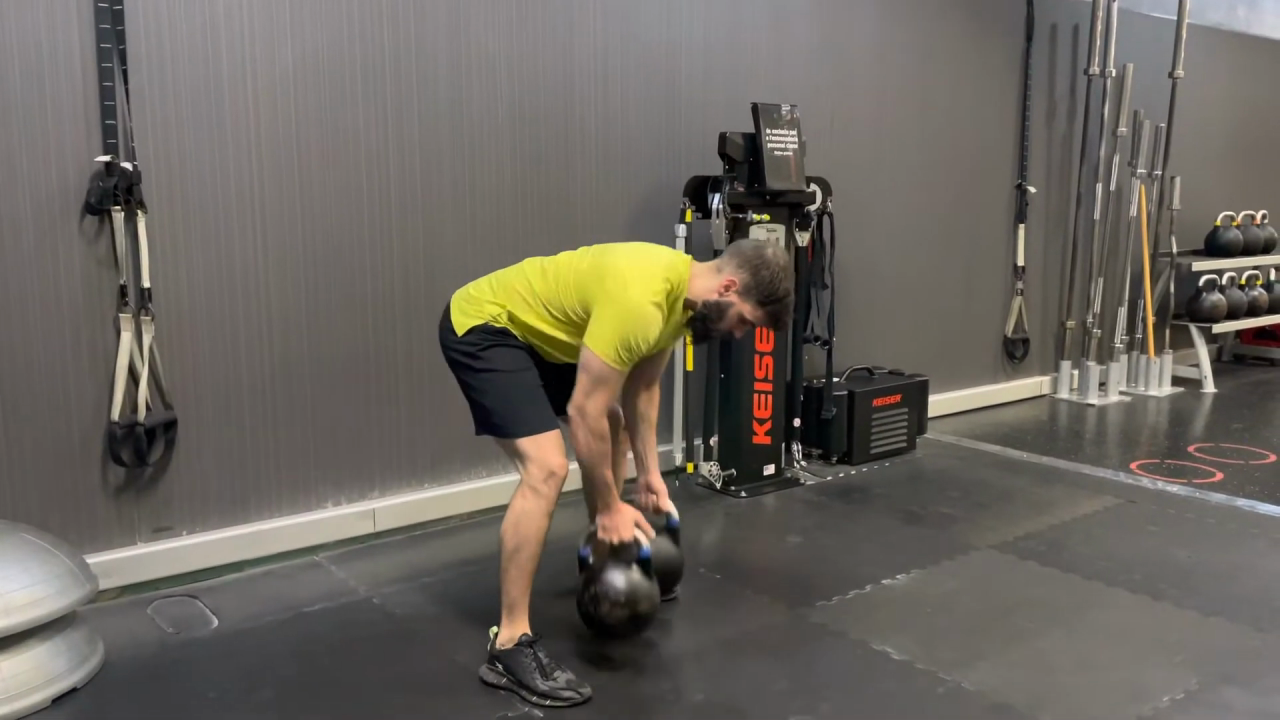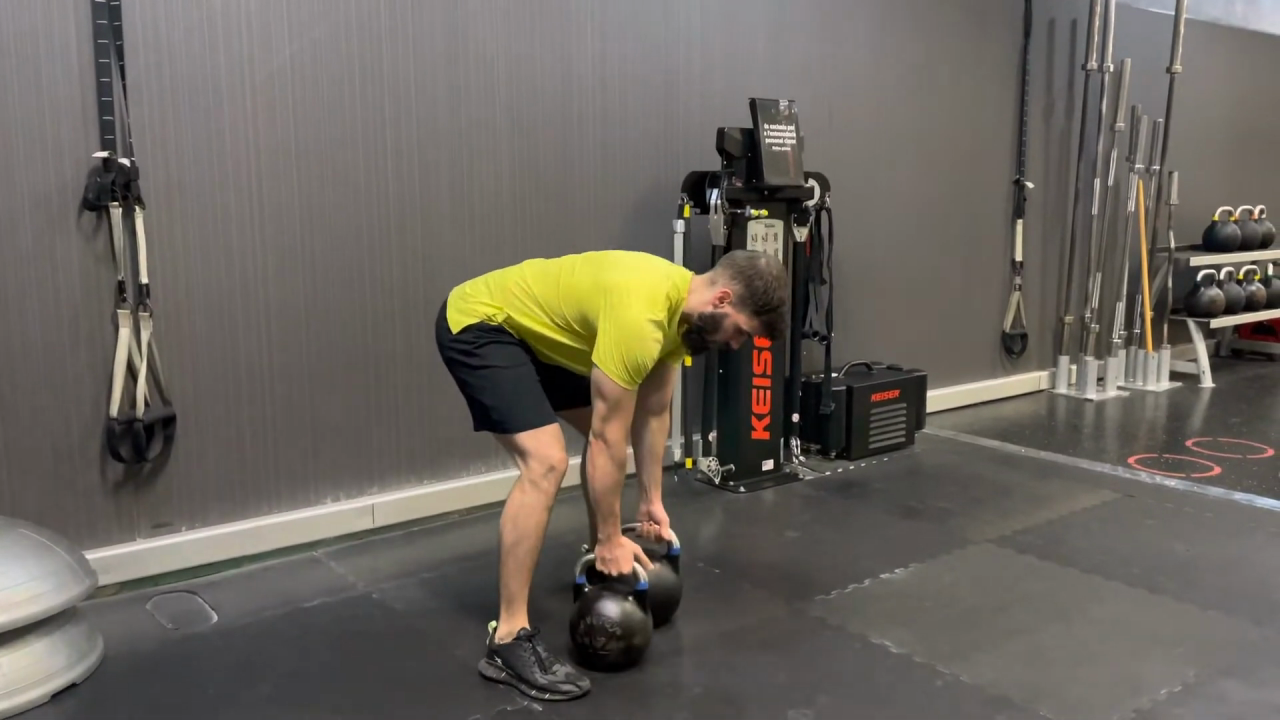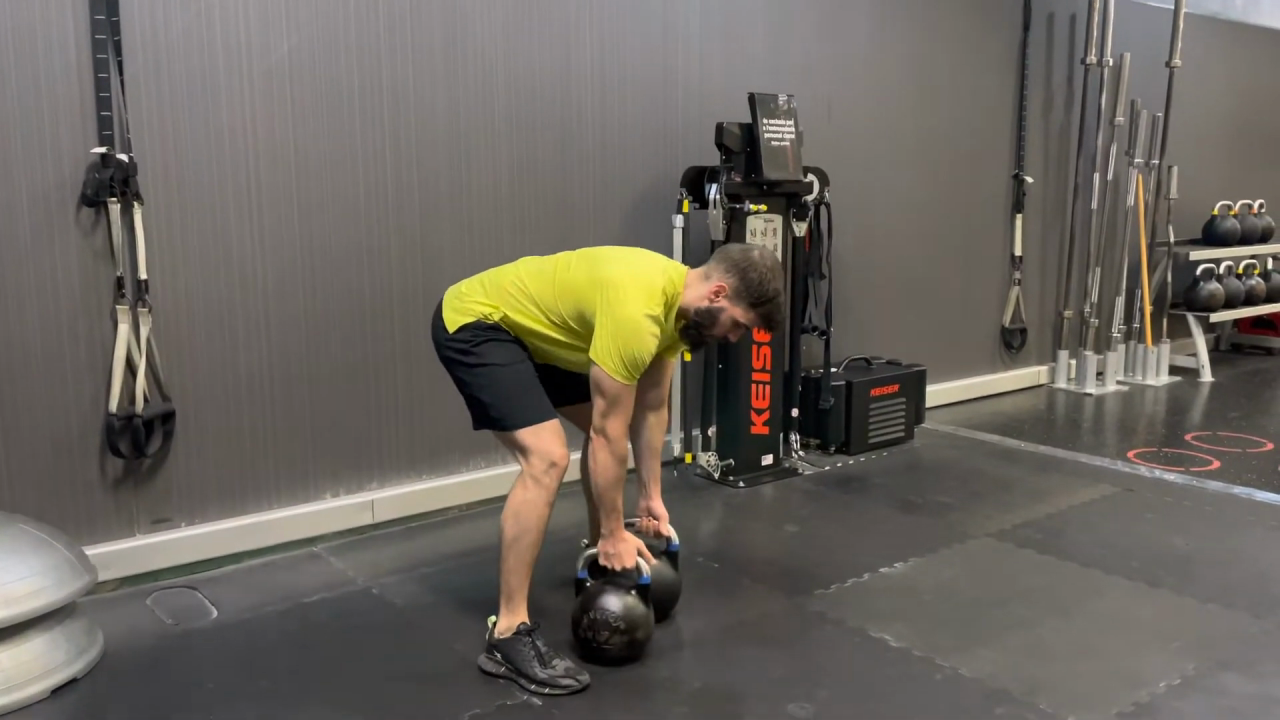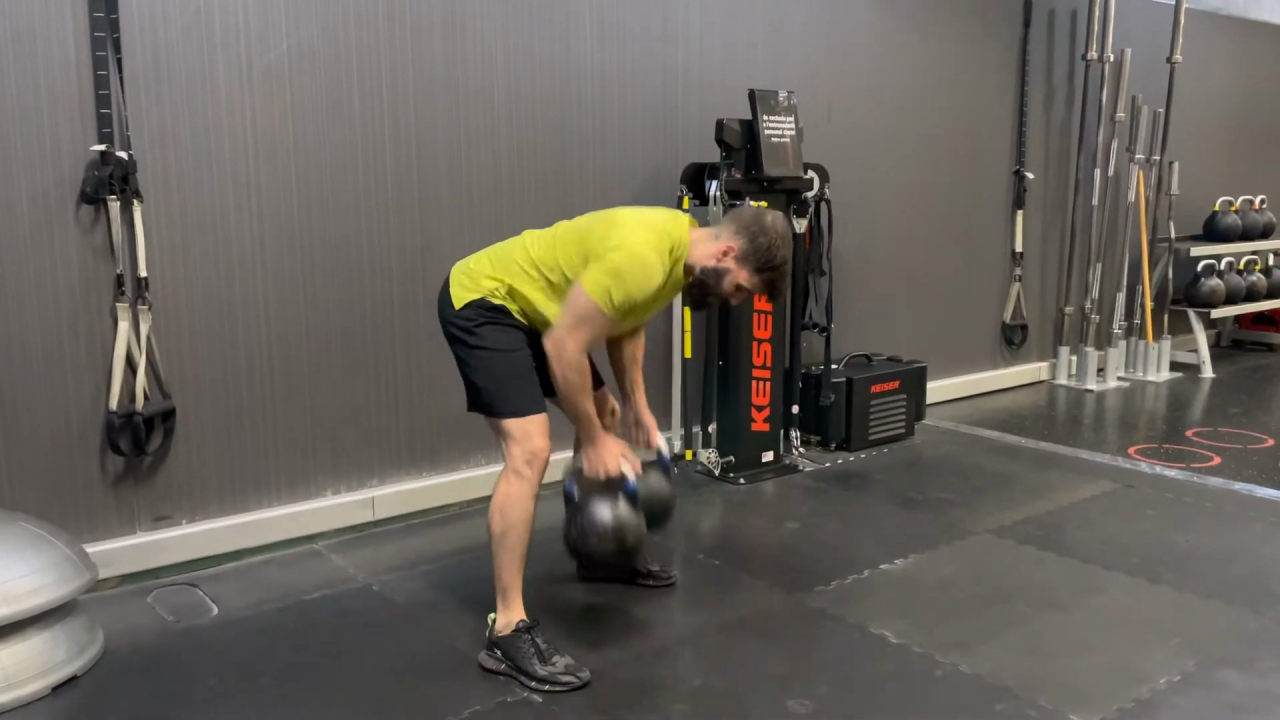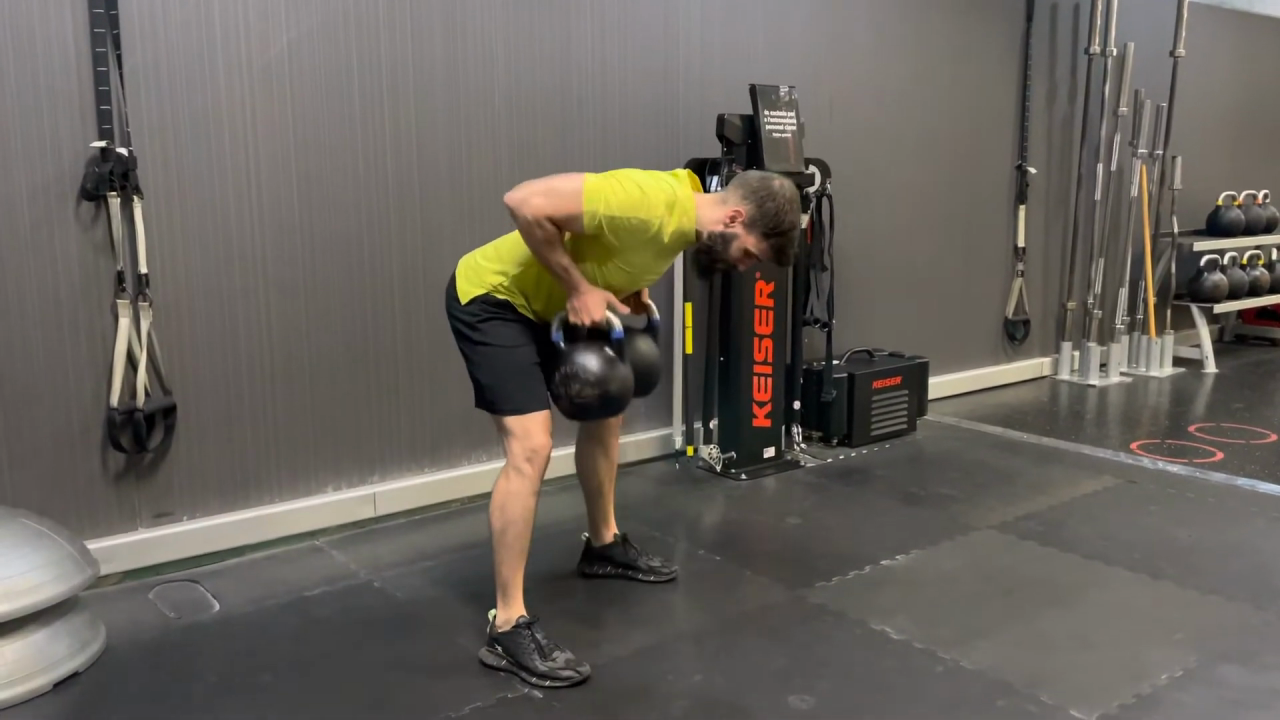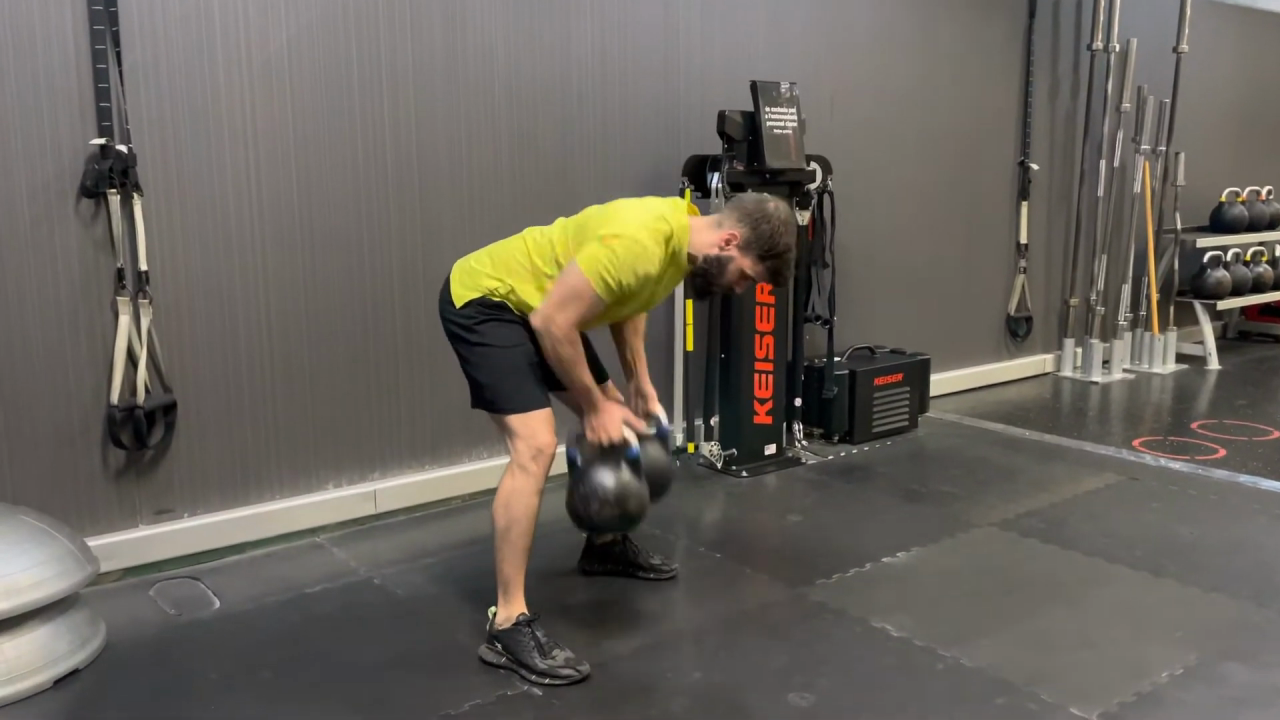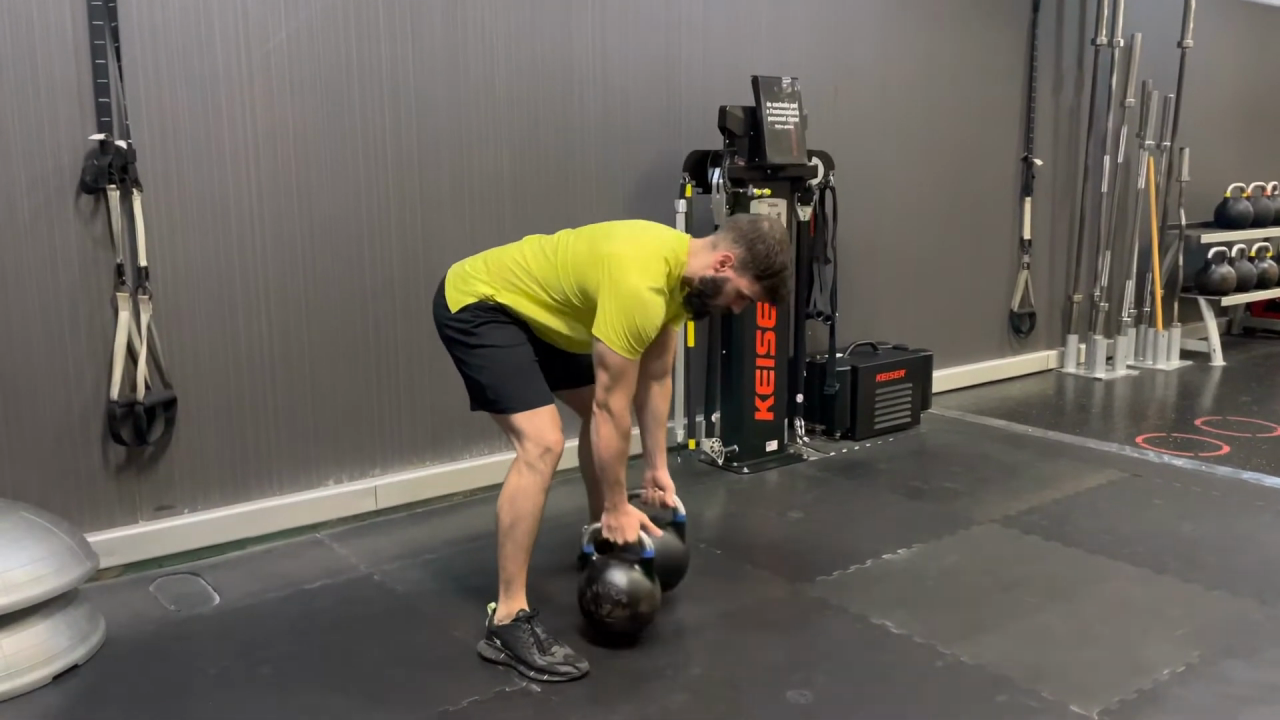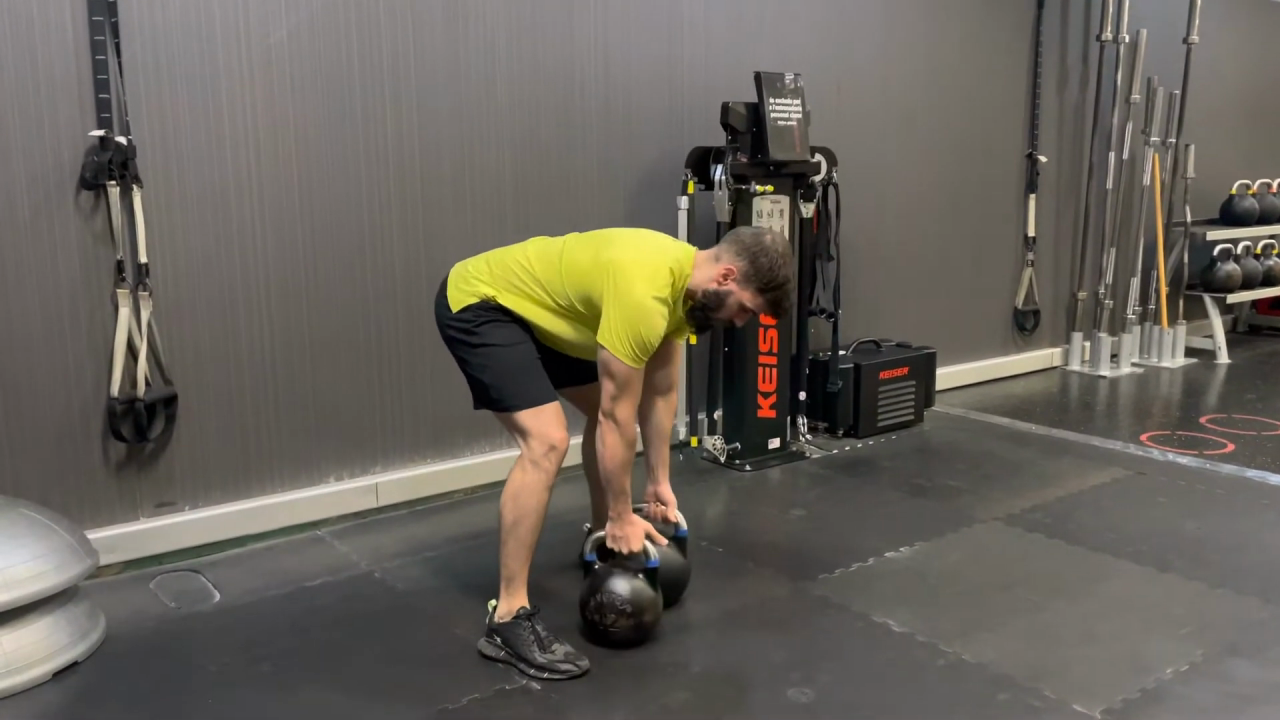
dt=0.3s
person 1, frame 1
left shoulder: (683, 289)
right shoulder: (639, 302)
left elbow: (644, 385)
right elbow: (584, 412)
left wrist: (649, 472)
right wrist: (608, 507)
left hip: (533, 327)
right hip: (482, 326)
left knee: (614, 434)
right knee: (546, 468)
right ankle: (509, 646)
person 1, frame 2
left shoulder: (680, 304)
right shoulder: (639, 318)
left elbow: (652, 413)
right elbow: (605, 440)
left wrist: (652, 501)
right wrist: (610, 538)
left hip: (529, 326)
right hip: (477, 324)
left knee: (607, 428)
right knee: (546, 463)
left ankle: (600, 561)
right ankle: (508, 640)
person 1, frame 3
left shoulder: (677, 301)
right shoulder: (636, 313)
left elbow: (651, 408)
right elbow: (609, 435)
left wrist: (652, 496)
right wrist: (614, 534)
left hip: (528, 323)
right hip: (474, 323)
left knee: (606, 421)
right knee: (547, 458)
left ankle: (600, 558)
right ankle: (508, 635)
person 1, frame 4
left shoulder: (681, 252)
right shoulder: (641, 256)
left elbow: (626, 323)
right elbow: (563, 347)
left wrist: (639, 411)
right wrist: (593, 442)
left hip: (530, 306)
right hip: (481, 302)
left knee: (607, 415)
right knee: (530, 451)
right ankle: (508, 631)
person 1, frame 5
left shoulder: (687, 210)
right shoulder: (647, 203)
right elbow: (525, 202)
left wrist: (631, 287)
right wrist: (577, 288)
left hip: (542, 300)
right hip: (491, 296)
left knee: (604, 411)
right knee: (531, 447)
left ankle: (603, 544)
right ankle: (508, 626)
person 1, frame 6
left shoulder: (684, 234)
right shoulder: (640, 243)
left elbow: (627, 301)
right elbow: (551, 322)
left wrist: (642, 386)
right wrist: (594, 410)
left hip: (534, 306)
right hip: (484, 298)
left knee: (611, 408)
right knee: (536, 446)
left ankle: (604, 544)
right ankle: (508, 625)
person 1, frame 7
left shoulder: (680, 270)
right shoulder: (639, 285)
left elbow: (655, 380)
right elbow: (611, 407)
left wrist: (657, 468)
right wrist: (616, 508)
left hip: (526, 304)
right hip: (476, 303)
left knee: (603, 408)
right knee: (542, 443)
left ankle: (602, 540)
right ankle: (507, 621)
person 1, frame 8
left shoulder: (683, 280)
right shoulder: (644, 294)
left elbow: (660, 393)
right elbow: (617, 417)
left wrist: (659, 482)
right wrist: (621, 518)
left hip: (529, 304)
right hip: (477, 303)
left knee: (608, 406)
right knee: (547, 441)
left ankle: (601, 539)
right ankle: (508, 619)
